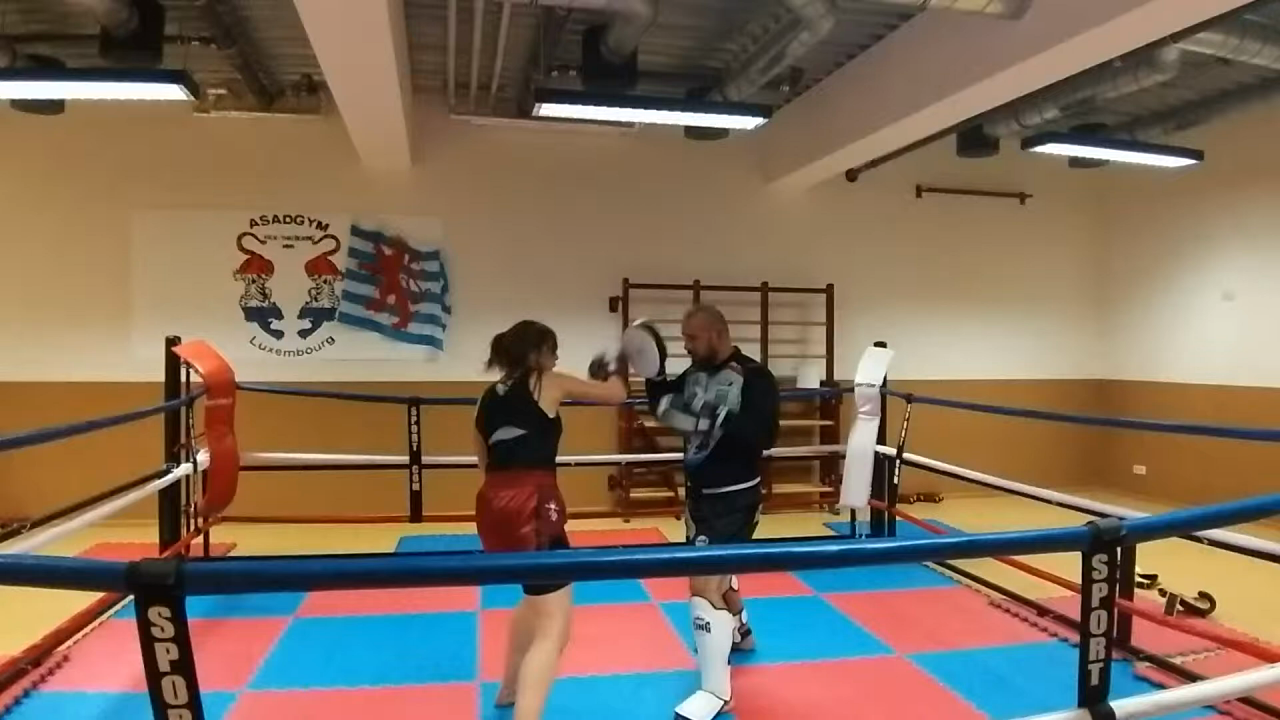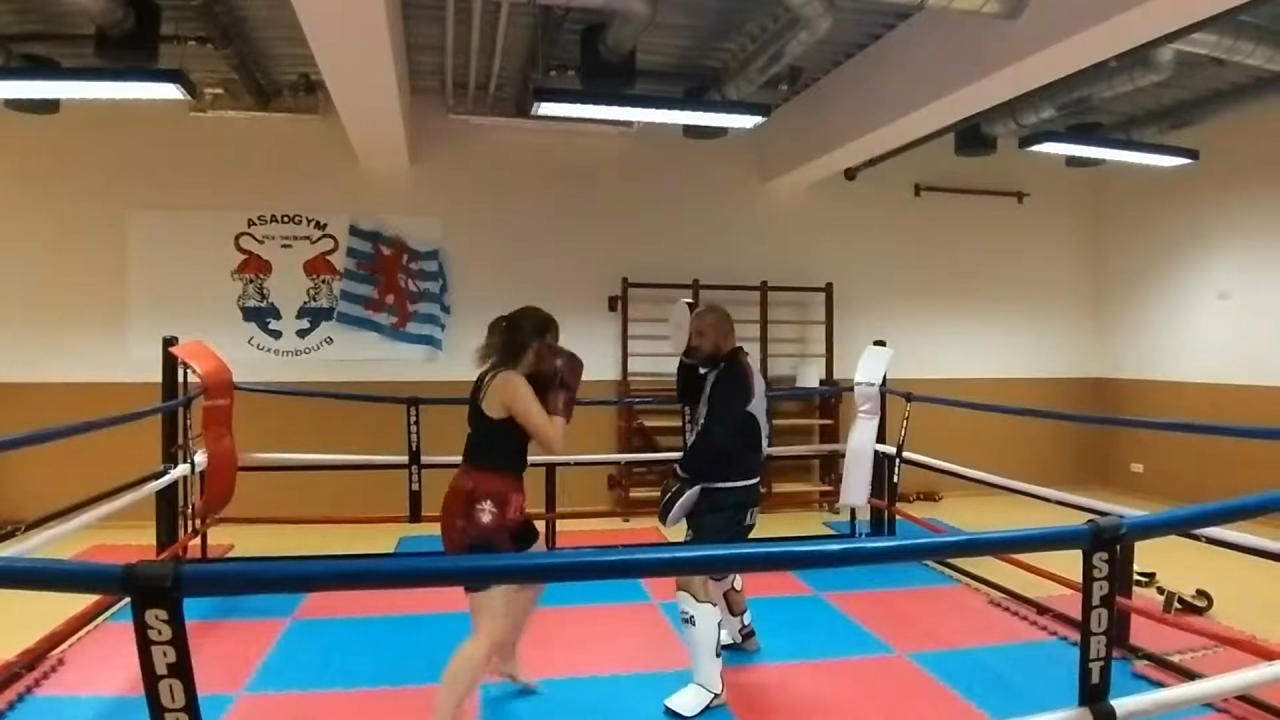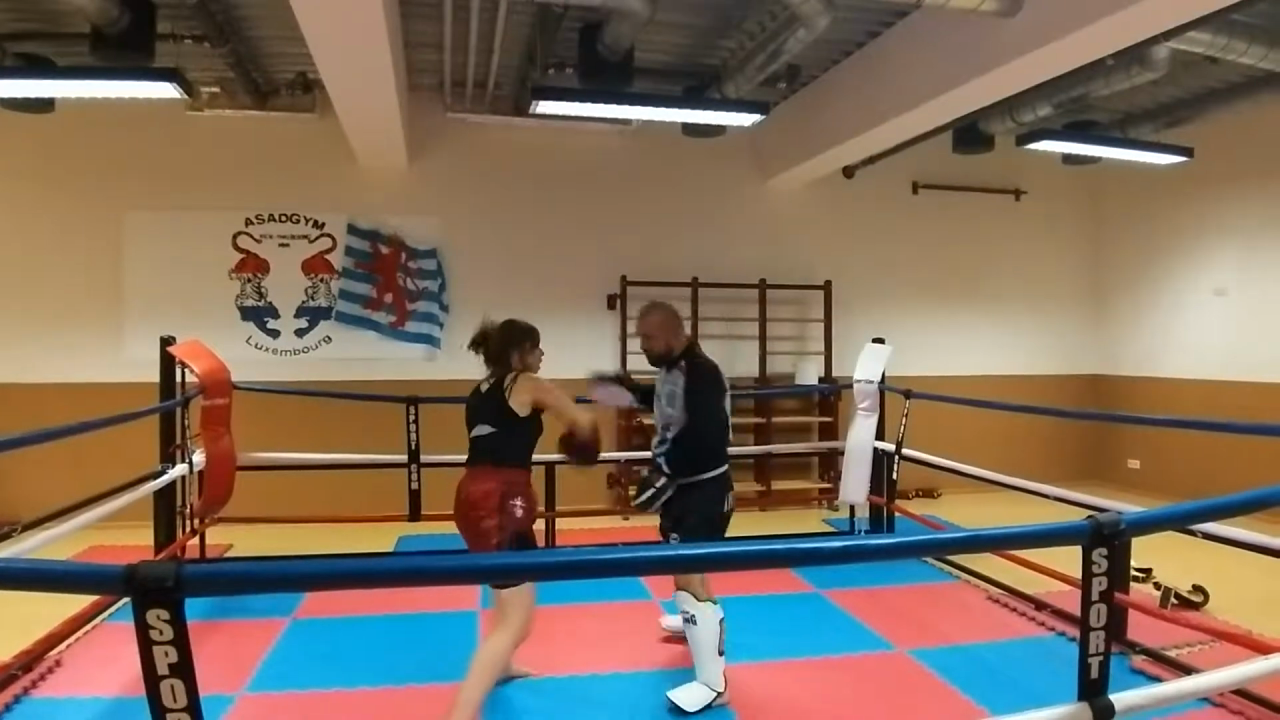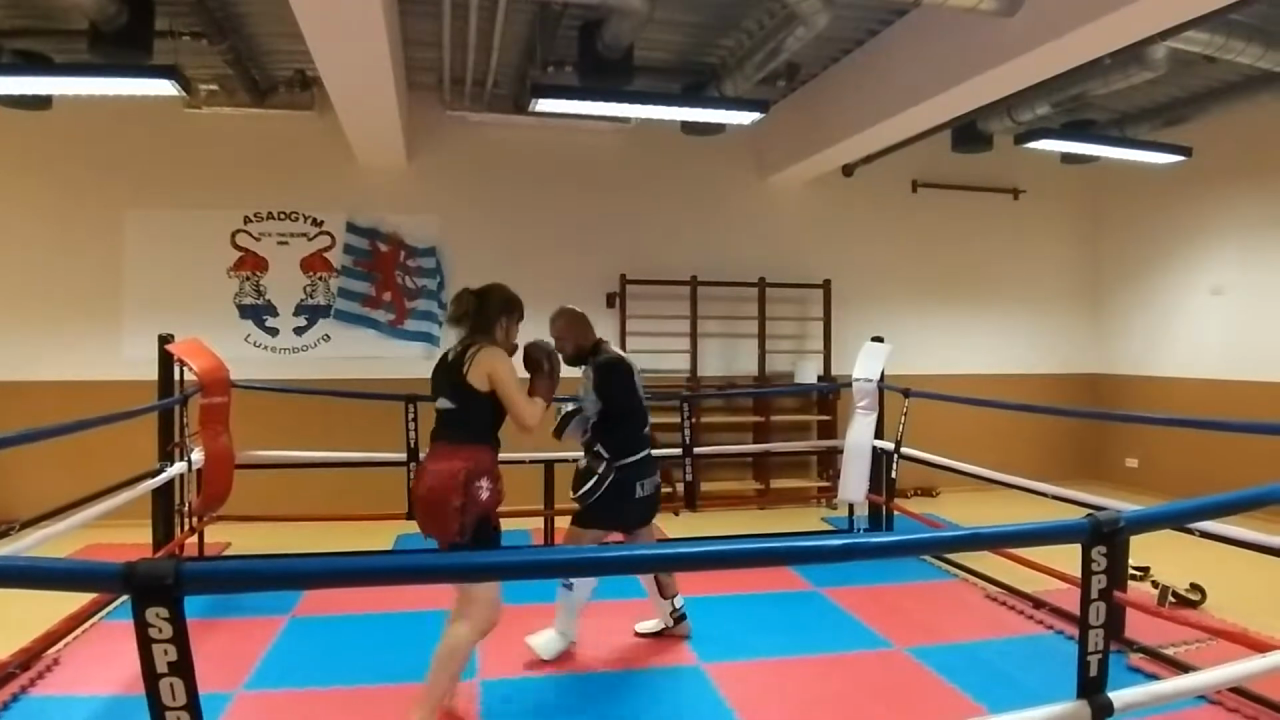
dt=0.5s
person 1, frame 1
left shoulder: (489, 398)
right shoulder: (548, 383)
right elbow: (615, 393)
right wrist: (615, 371)
left hip: (494, 505)
right hip: (532, 507)
left knee: (539, 598)
right knee: (553, 633)
left ankle: (512, 688)
person 1, frame 2
left shoulder: (498, 378)
right shoulder: (511, 382)
left elbow: (512, 429)
right elbow: (554, 442)
left wrist: (545, 384)
right wrist: (561, 393)
left hip: (496, 502)
right hip: (481, 507)
right knee: (489, 633)
left ankle: (505, 661)
person 1, frame 3
left shoulder: (479, 394)
right shoulder: (529, 384)
right elbow: (583, 421)
right wrist: (587, 430)
left hip: (476, 496)
right hip: (503, 502)
left knee: (517, 594)
right knee: (516, 621)
left ankle: (500, 665)
person 1, frame 4
left shoulder: (450, 358)
right shoulder: (492, 357)
right elbow: (529, 419)
right wrist: (544, 379)
left hip: (437, 477)
right hip: (466, 482)
left knee: (470, 599)
right knee: (480, 613)
person 2, frame 1
left shoulder: (753, 377)
right shoulder: (695, 373)
left elbow: (763, 432)
right elbow: (664, 405)
left wrist: (707, 421)
right wrist: (652, 372)
left hip: (733, 497)
right hip: (702, 491)
left knee: (705, 585)
right knee: (715, 569)
right ankle: (739, 631)
person 2, frame 2
left shoulder: (735, 375)
right shoulder: (728, 371)
left elbow: (716, 436)
right elbow: (690, 399)
left wrist: (681, 473)
right wrist: (688, 358)
left hip: (728, 494)
right hip: (722, 489)
left knee: (692, 579)
left ankle: (708, 685)
right ankle: (741, 632)
person 2, frame 3
left shoulder: (702, 372)
right shoulder: (672, 366)
left elbow: (708, 436)
left wrist: (664, 467)
right wrist: (627, 389)
left hip: (703, 487)
right hip: (684, 483)
left knee: (690, 575)
left ankle: (712, 682)
right ankle: (694, 623)
person 2, frame 4
left shoulder: (609, 367)
right shoulder: (603, 363)
left elbow: (631, 420)
left wrist: (600, 455)
right wrist: (579, 420)
left hip: (623, 472)
right hip: (633, 469)
left knee: (577, 544)
right knee: (642, 542)
left ankle: (563, 632)
right ankle: (674, 615)
